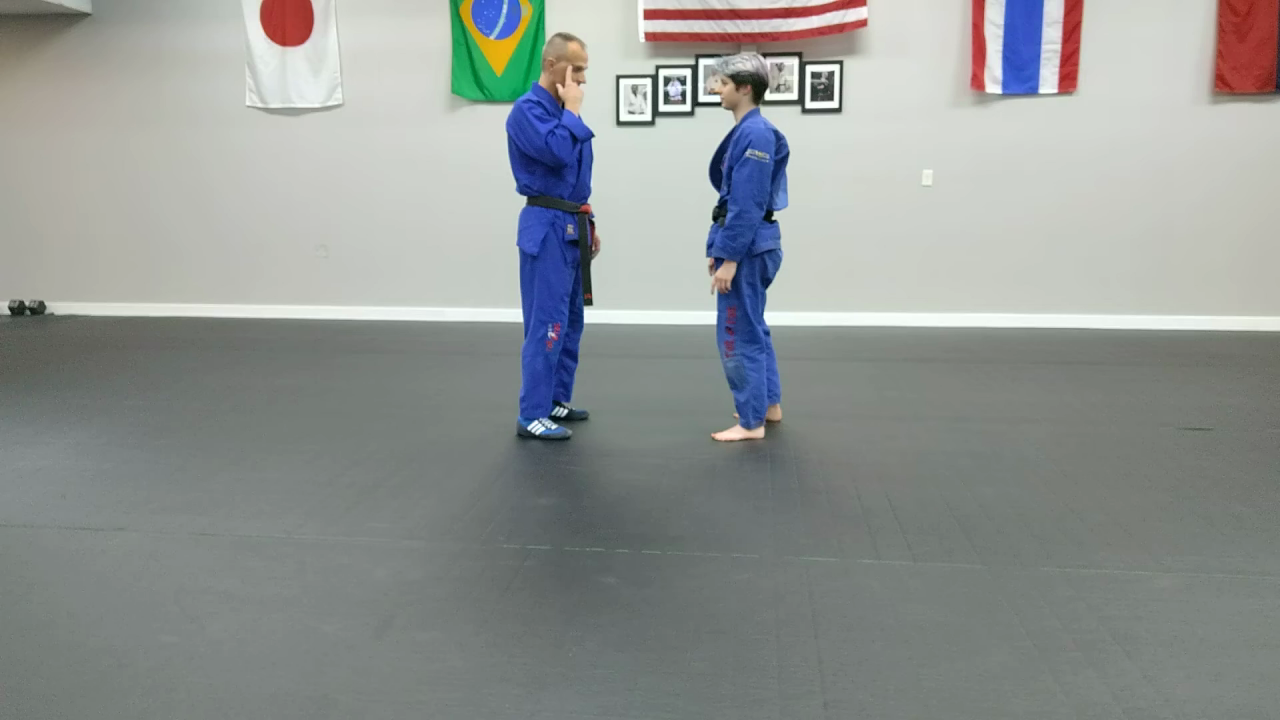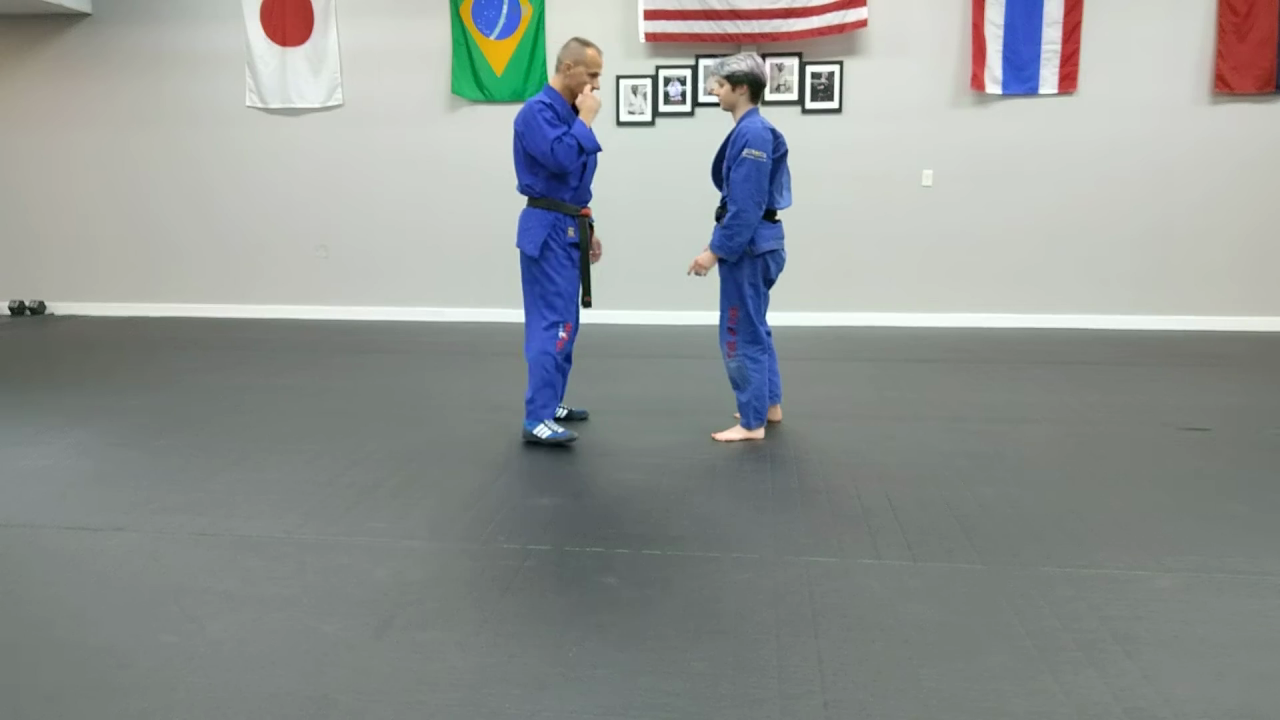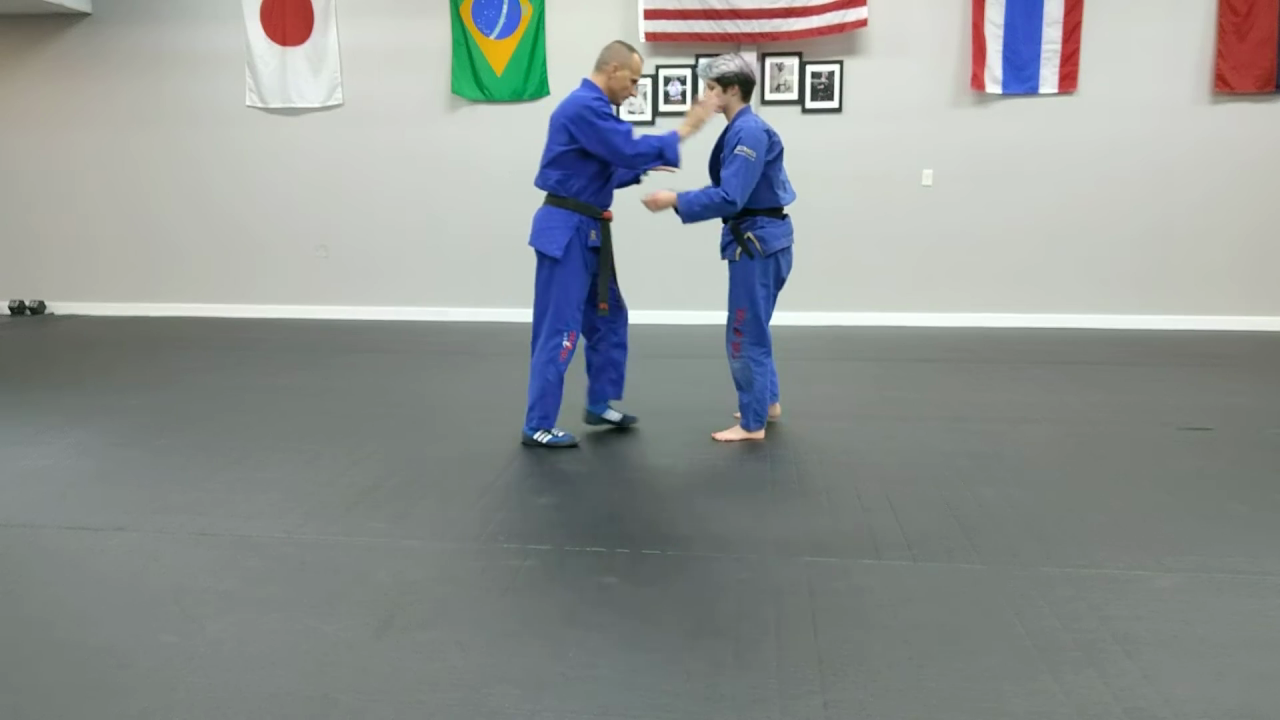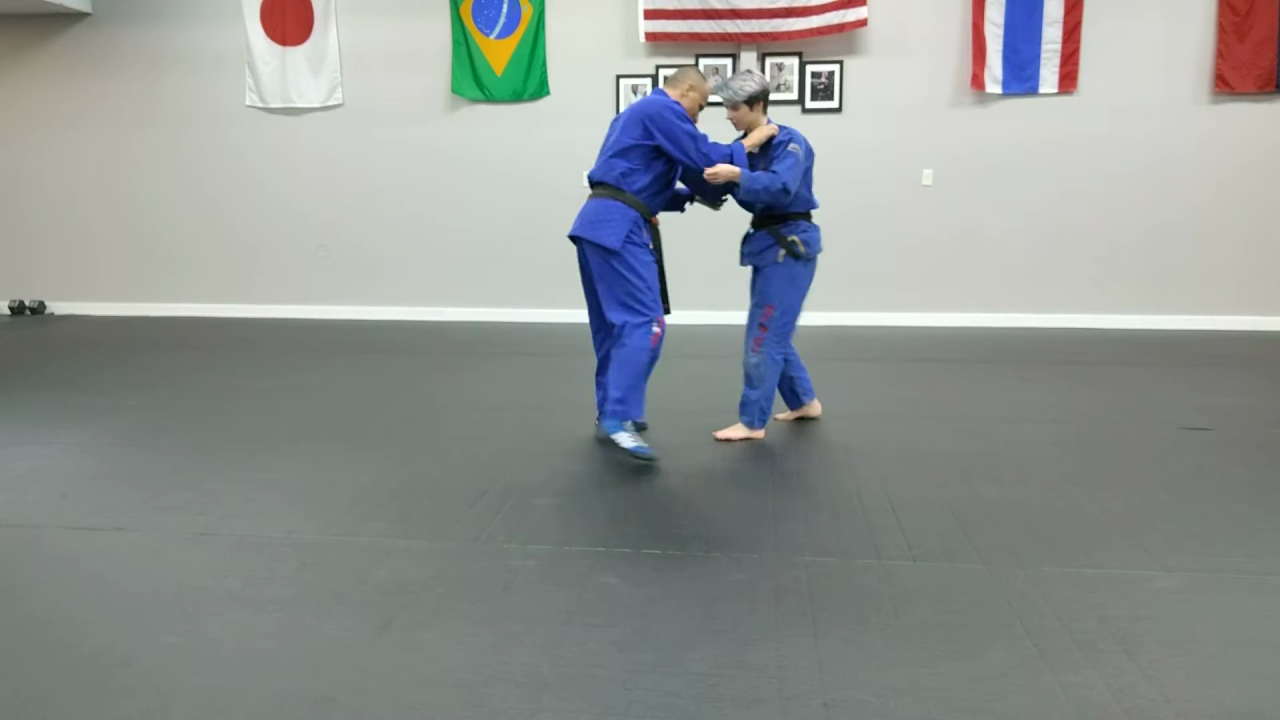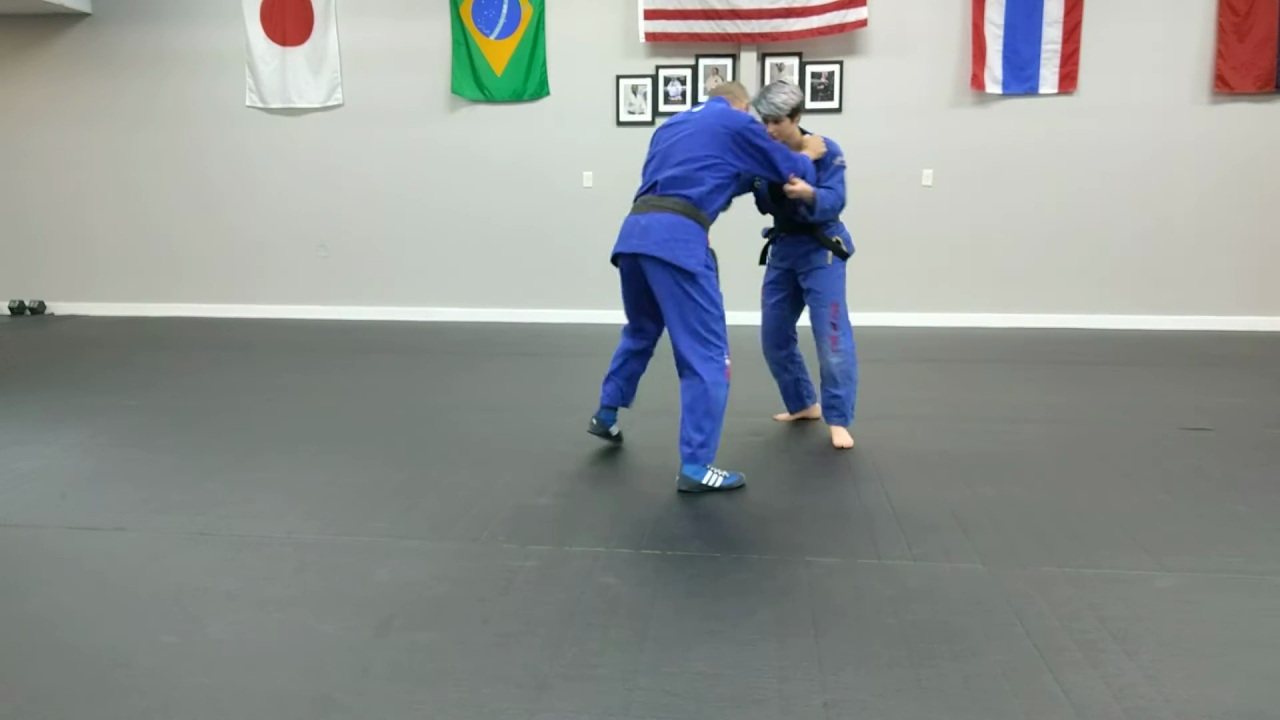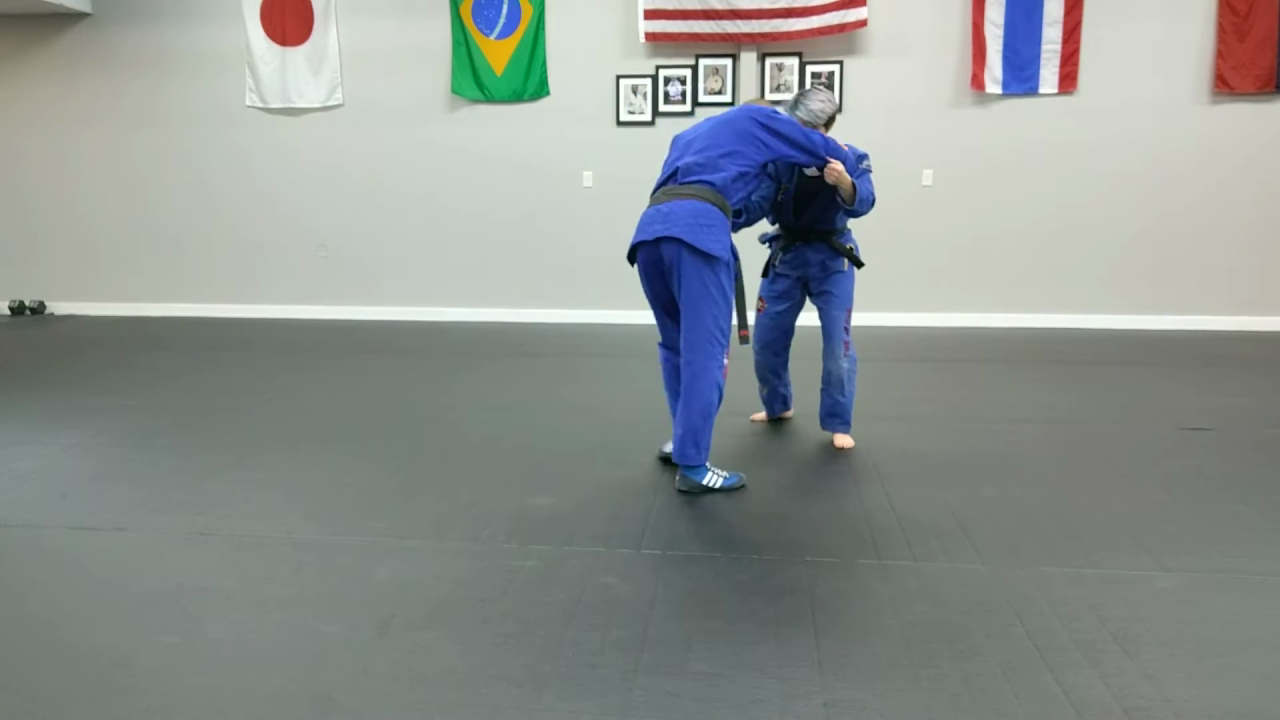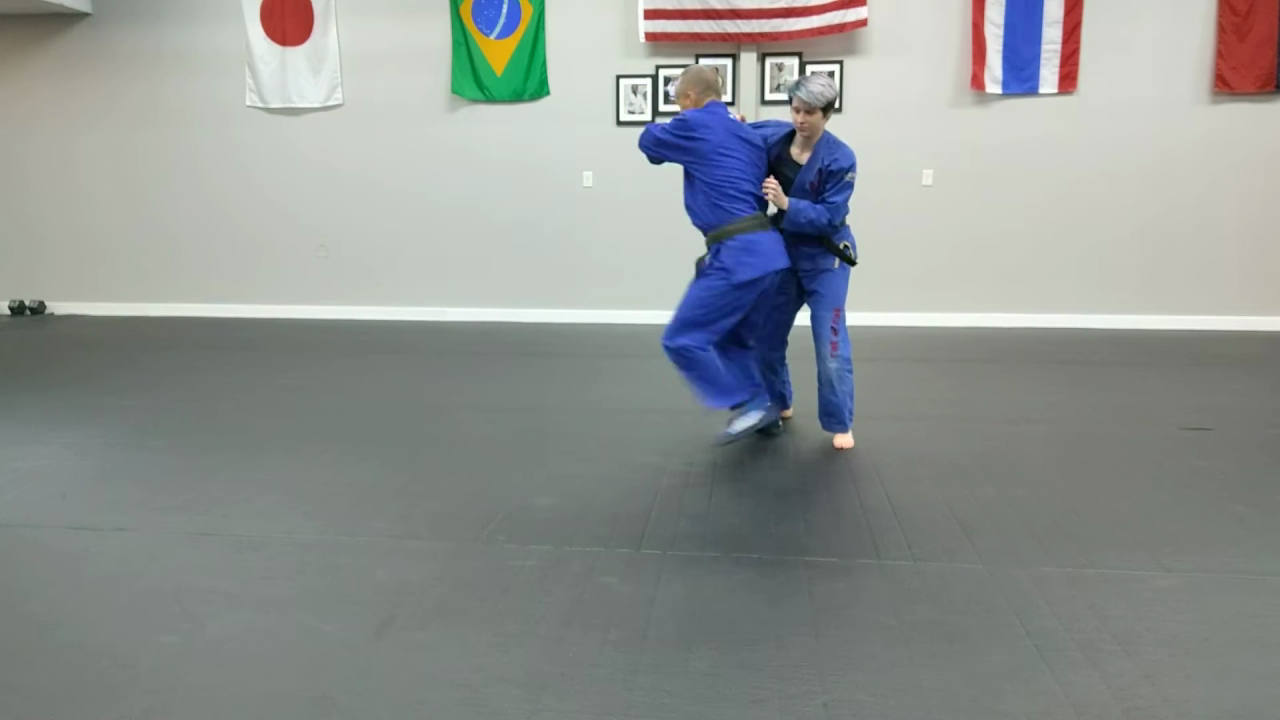
dt=0.5s
person 1, frame 1
left shoulder: (560, 110)
right shoulder: (528, 109)
right elbow: (558, 154)
left wrist: (587, 224)
right wrist: (572, 110)
left hip: (569, 226)
right hip: (548, 227)
left knee: (569, 321)
right knee: (547, 323)
left ankle: (554, 400)
right ankle: (532, 416)
person 1, frame 2
left shoulder: (570, 113)
right shoulder: (537, 110)
right elbow: (561, 161)
left wrist: (587, 228)
right wrist: (586, 120)
left hip: (567, 228)
right hip: (548, 229)
left knee: (562, 321)
right knee: (554, 323)
left ankle: (550, 403)
right ankle: (538, 418)
person 1, frame 3
left shoulder: (588, 106)
right shoulder: (585, 107)
left elbow: (603, 169)
right elbow: (630, 152)
left wrist: (649, 165)
right wrist: (683, 133)
left hip: (581, 231)
right hip: (566, 231)
left knee: (608, 317)
right knee: (559, 329)
left ankle: (600, 403)
right ankle: (537, 425)
person 1, frame 4
left shoulder: (642, 113)
right shoulder: (662, 110)
right elbow: (703, 159)
left wrist: (690, 195)
right wrist: (749, 143)
left hip: (603, 223)
right hip: (617, 228)
left knee: (617, 324)
right knee: (645, 323)
left ankle: (615, 414)
right ankle: (617, 421)
person 1, frame 5
left shoulder: (671, 126)
right shoulder: (738, 123)
right elbow: (787, 171)
left wrist: (733, 179)
right wrist: (808, 154)
left hip: (635, 232)
right hip: (679, 239)
left knee: (641, 331)
right knee: (707, 355)
left ankle: (606, 413)
right ankle: (695, 467)
person 1, frame 6
left shoulder: (692, 133)
right shoulder: (757, 118)
right elbow: (815, 146)
left wrist: (755, 207)
right wrist: (843, 160)
left hip: (651, 225)
right hip: (699, 229)
left knee: (675, 342)
right knee: (704, 353)
left ankle: (683, 440)
right ankle: (692, 467)
person 1, frame 7
left shoulder: (695, 126)
right shoulder: (749, 136)
left elbow: (650, 141)
left hip: (741, 256)
right hip: (761, 250)
left knee: (682, 340)
right knee: (732, 339)
left ankle: (744, 406)
right ankle: (754, 406)
person 2, frame 1
left shoulder: (755, 135)
right shoulder: (747, 131)
left elbow: (747, 205)
left wrist: (729, 258)
right wrist: (720, 249)
left hip: (745, 245)
right hip: (744, 242)
left knee: (738, 332)
right knee: (752, 327)
left ankle: (751, 422)
right ankle: (769, 404)
person 2, frame 2
left shoulder: (753, 134)
right shoulder: (750, 131)
left elbow: (746, 206)
left wrist: (716, 250)
right wrist: (721, 245)
left hip: (748, 245)
right hip: (753, 243)
left knee: (739, 331)
right knee: (753, 327)
left ankle: (752, 423)
right ankle: (770, 404)
person 2, frame 3
left shoulder: (750, 133)
right shoulder: (743, 129)
left elbow: (729, 198)
right elbow: (729, 189)
left wrist: (676, 200)
right wrist: (681, 197)
left hip: (757, 240)
right hip: (761, 237)
left knee: (745, 331)
right knee: (753, 326)
left ankle: (753, 424)
right ankle: (768, 401)
person 2, frame 4
left shoulder: (788, 141)
left elbow: (781, 186)
right elbow: (723, 186)
left wrist: (737, 175)
left hip: (792, 243)
right hip: (767, 242)
left knee: (764, 329)
right knee: (773, 329)
left ankle: (752, 421)
right ankle: (805, 402)
person 2, frame 5
left shoulder: (826, 151)
left elbow: (834, 200)
left wrist: (809, 194)
left hip: (822, 249)
right hip: (783, 247)
left knee: (831, 338)
right knee: (775, 337)
left ankle: (838, 421)
right ankle: (804, 404)
person 2, frame 6
left shoulder: (851, 159)
right shoulder: (779, 159)
left elbow: (863, 202)
right elbow: (756, 204)
left wrist: (846, 184)
left hip: (831, 256)
right hip: (786, 254)
left knee: (838, 343)
right knee: (768, 340)
left ankle: (839, 424)
right ankle: (779, 406)
person 2, frame 7
left shoulder: (840, 158)
right shoulder: (776, 137)
left elbow: (830, 217)
left wrist: (785, 203)
left hip: (825, 255)
right hip: (785, 250)
left knee: (829, 340)
right knee: (765, 334)
left ankle: (840, 424)
right ankle: (777, 404)
